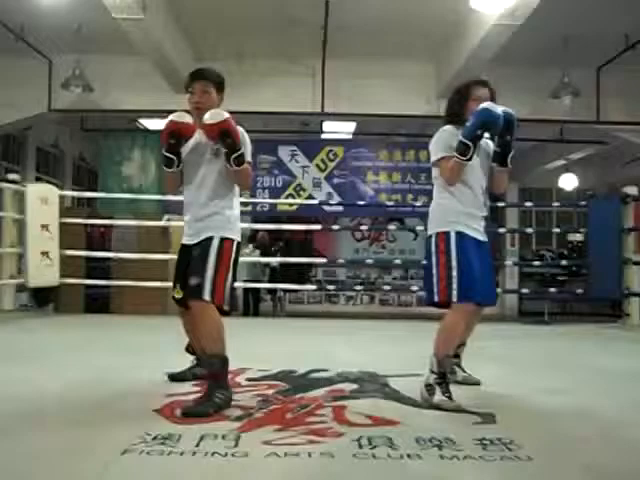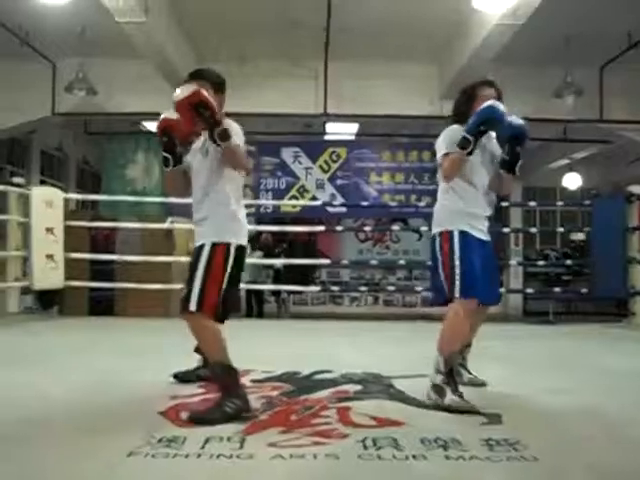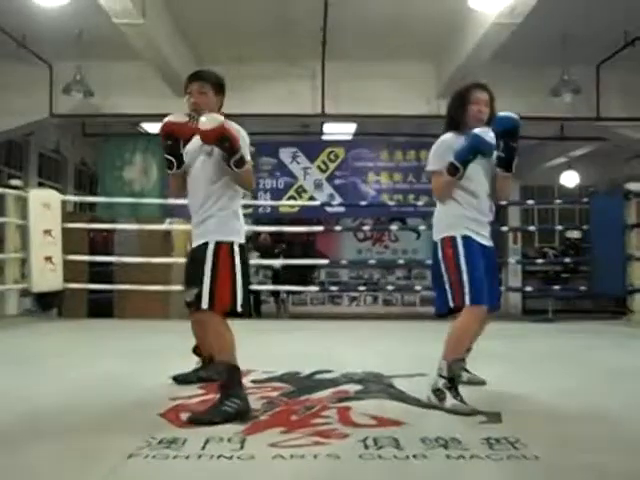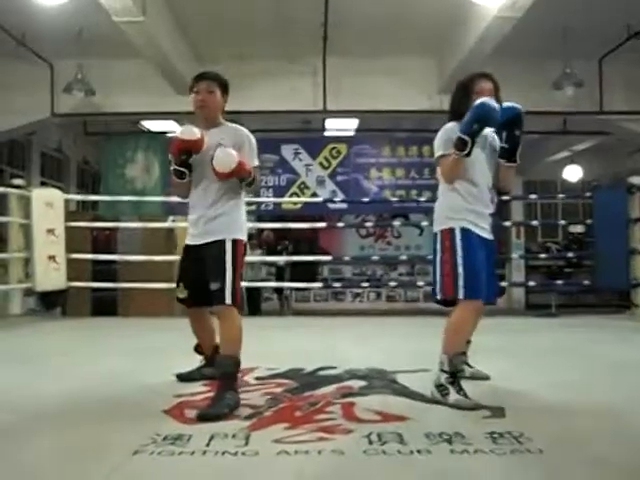
dt=0.3s
person 1, frame 1
left shoulder: (234, 133)
right shoulder: (185, 138)
left elbow: (246, 183)
right elbow: (172, 188)
left wrist: (232, 149)
right wrist: (170, 153)
left hip: (220, 230)
right hip: (192, 231)
left knee: (203, 301)
right knee: (185, 303)
left ankle: (220, 385)
right ankle: (202, 362)
person 1, frame 2
left shoulder: (226, 128)
right shoulder: (194, 142)
left elbow: (241, 164)
right elbow: (177, 189)
left wrist: (214, 125)
right wrist: (170, 152)
left hip: (223, 235)
right hip: (208, 235)
left knee: (196, 311)
right knee: (198, 309)
left ankle: (233, 393)
right ankle: (209, 364)
person 1, frame 3
left shoulder: (230, 131)
right shoulder: (190, 140)
left elbow: (248, 182)
right elbow: (178, 190)
left wrist: (230, 150)
right wrist: (171, 153)
left hip: (223, 234)
right hip: (201, 234)
left knee: (211, 309)
right knee: (196, 306)
left ankle: (234, 395)
right ankle: (209, 364)
person 1, frame 4
left shoulder: (239, 136)
right shoulder: (190, 140)
left elbow: (254, 185)
right elbow: (182, 192)
left wrist: (243, 175)
right wrist: (179, 164)
left hip: (226, 232)
right hip: (196, 233)
left knee: (224, 303)
right knee: (191, 302)
left ankle: (229, 387)
right ankle: (211, 361)
person 2, frame 1
left shoulder: (486, 142)
right shoulder: (447, 134)
left elbow: (499, 188)
right elbow: (449, 177)
left wrist: (504, 146)
right wrist: (470, 138)
left hip: (476, 230)
right hip: (450, 229)
left knee: (477, 304)
right knee: (461, 304)
left ankle: (452, 363)
right ankle: (434, 380)
person 2, frame 2
left shoulder: (493, 142)
right shoulder: (453, 133)
left elbow: (502, 188)
right elbow: (448, 173)
left wrist: (512, 155)
right wrist: (472, 134)
left hip: (480, 229)
right hip: (454, 228)
left knee: (482, 303)
right knee: (465, 300)
left ankle: (458, 364)
right ankle: (441, 381)
person 2, frame 3
left shoulder: (488, 146)
right shoulder: (447, 143)
left elbow: (502, 193)
right elbow: (439, 193)
left wrist: (508, 153)
right wrist: (462, 159)
left hip: (482, 235)
right hip: (455, 234)
left knee: (484, 308)
right knee: (474, 307)
left ankle: (457, 365)
right ankle: (442, 384)
person 2, frame 4
left shoulder: (491, 136)
right shoulder: (451, 131)
left elbow: (504, 183)
right elbow: (448, 175)
left wrist: (511, 141)
right wrist: (468, 134)
left hip: (482, 226)
right hip: (456, 226)
left knee: (478, 301)
right knee: (469, 300)
left ankle: (459, 360)
right ankle: (445, 379)
